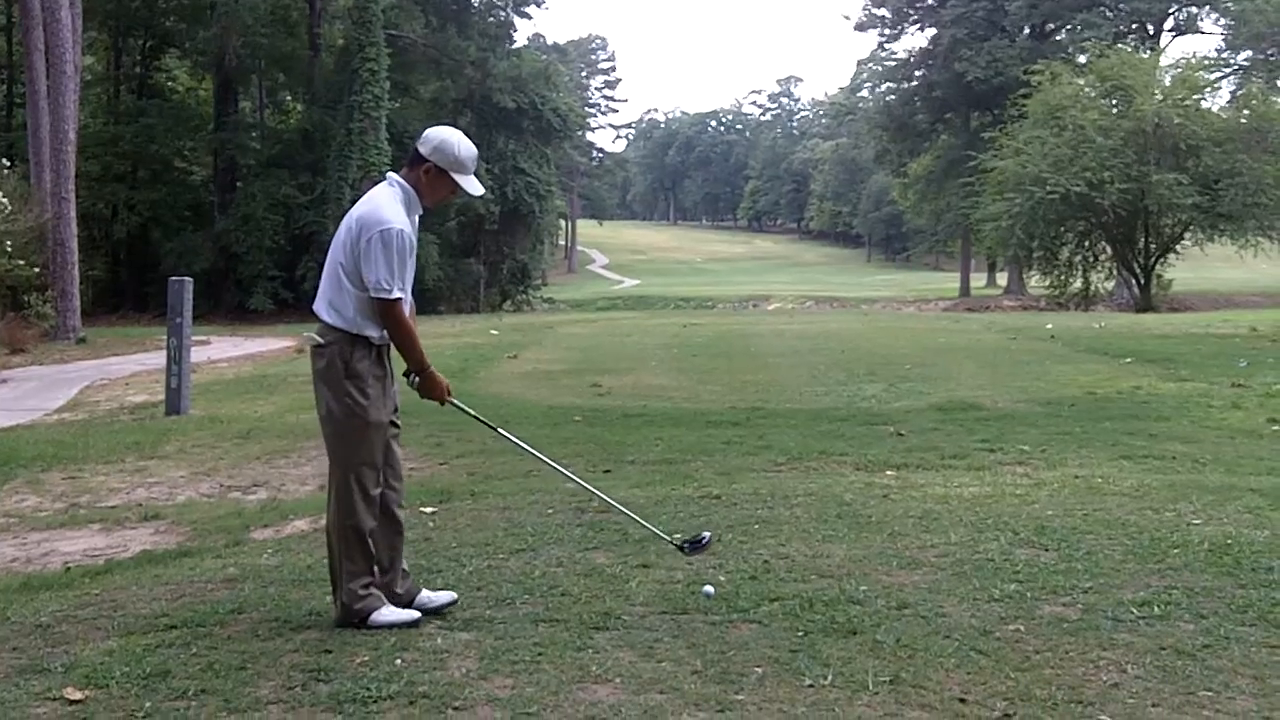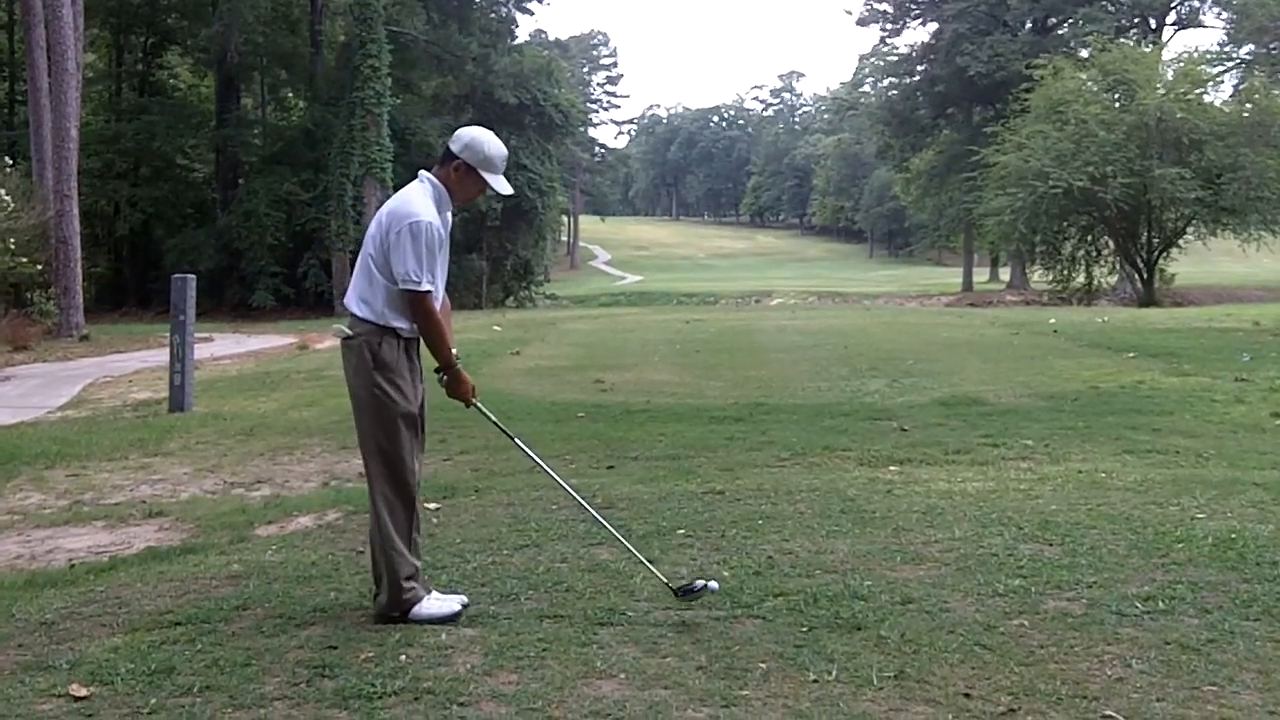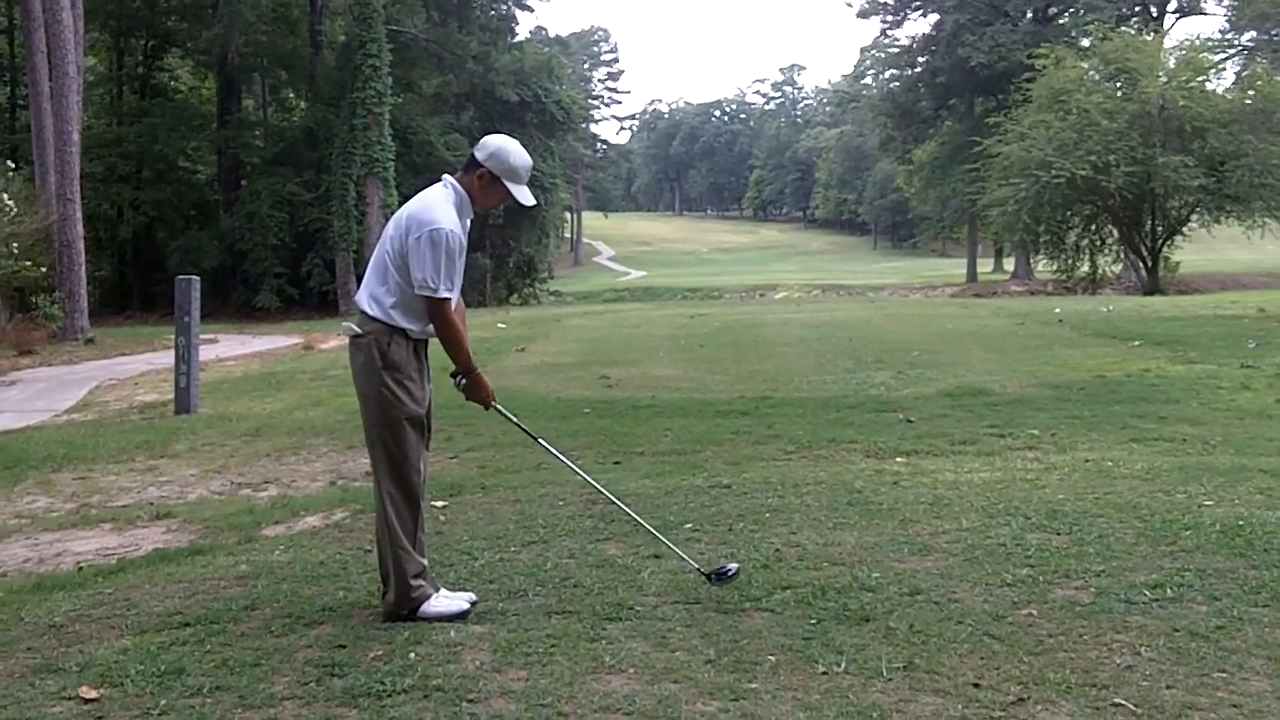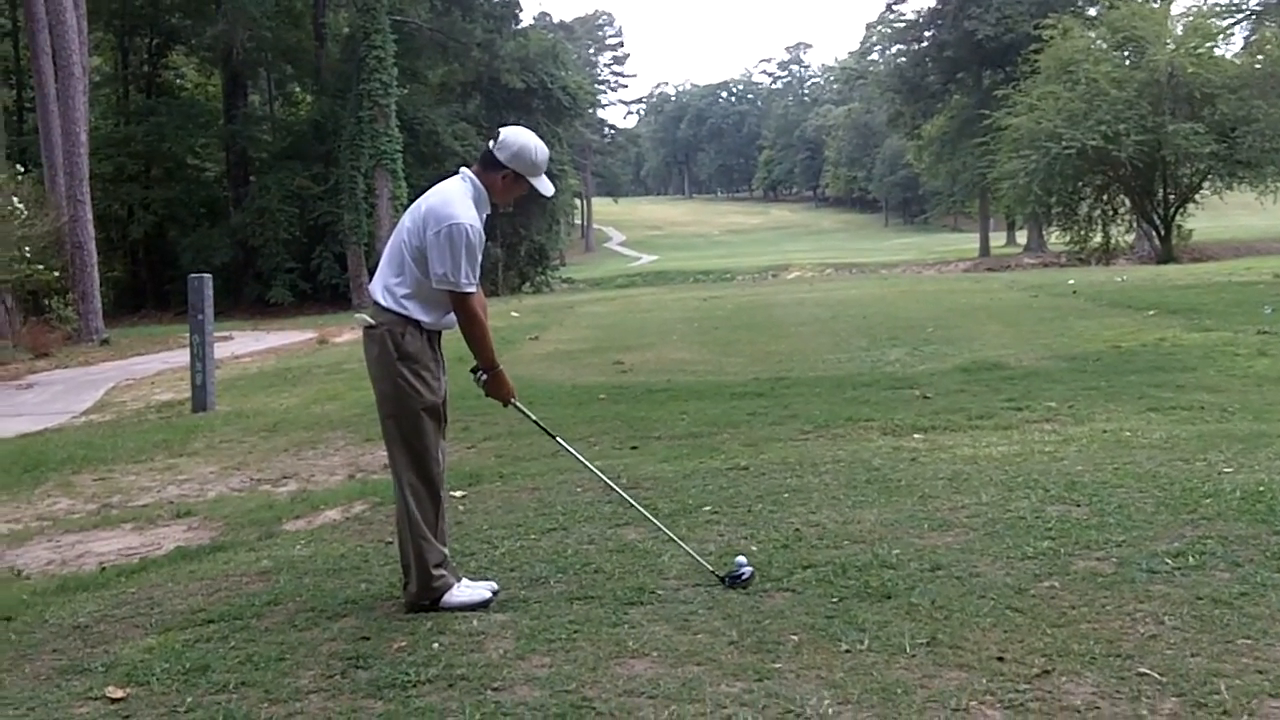
dt=0.7s
person 1, frame 1
left shoulder: (394, 205)
right shoulder: (389, 222)
right elbow: (390, 311)
left wrist: (419, 365)
right wrist: (426, 373)
left hip: (368, 353)
right hip: (350, 356)
left knee: (386, 478)
right knee: (358, 482)
left ankle: (393, 585)
right ankle: (357, 599)
person 1, frame 2
left shoulder: (433, 207)
right shoulder: (418, 215)
left elbow: (437, 293)
right elbow: (420, 304)
left wrist: (450, 357)
right wrist: (452, 369)
left hip: (397, 346)
right hip: (380, 347)
left knee: (403, 474)
right knee: (394, 476)
left ankle: (408, 584)
right ankle: (398, 595)
person 1, frame 3
left shoulder: (448, 207)
right shoulder: (439, 222)
left elbow: (452, 298)
right elbow: (440, 312)
left wrist: (466, 364)
right wrist: (471, 374)
left hip: (404, 344)
right hip: (387, 347)
left knee: (410, 472)
right knee: (401, 473)
left ankle: (414, 582)
right ankle: (405, 595)
person 1, frame 4
left shoulder: (462, 196)
right shoulder: (459, 218)
left elbow: (472, 289)
right elbow: (465, 305)
left wrist: (488, 360)
right wrist: (493, 370)
left hip: (414, 334)
right hip: (402, 338)
left knee: (427, 460)
right knee: (419, 464)
left ankle: (436, 573)
right ankle: (427, 584)
